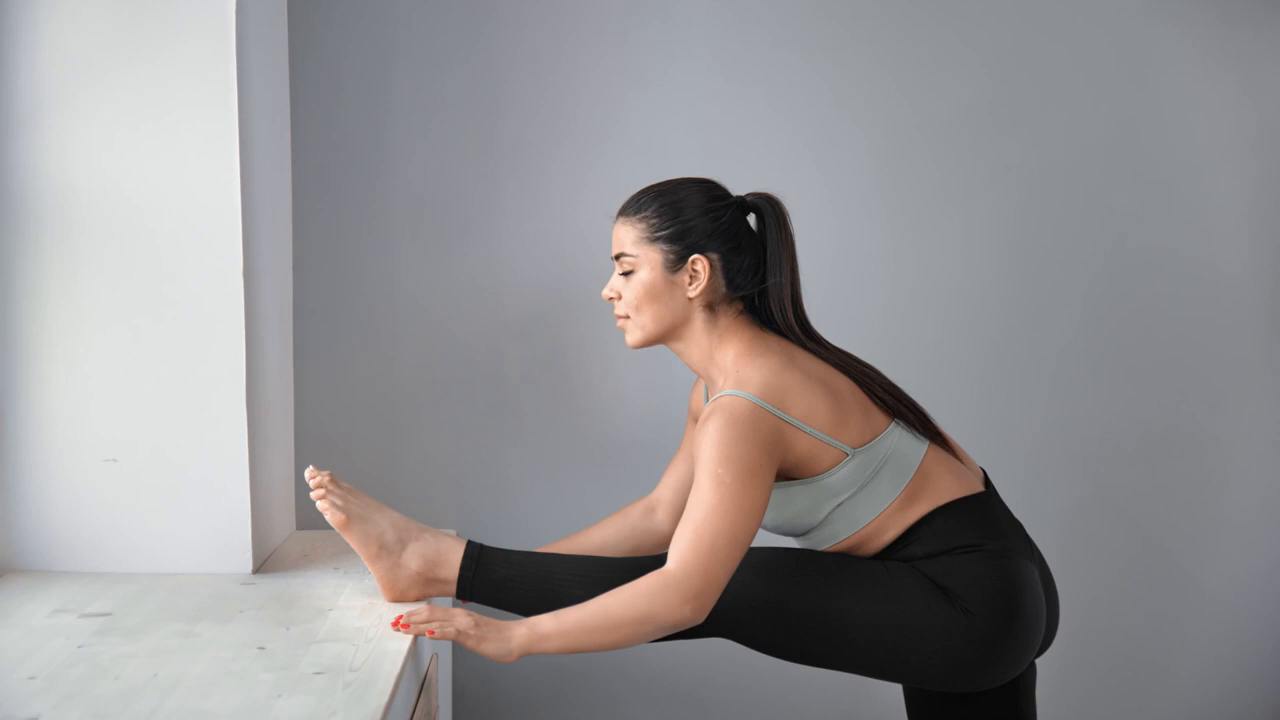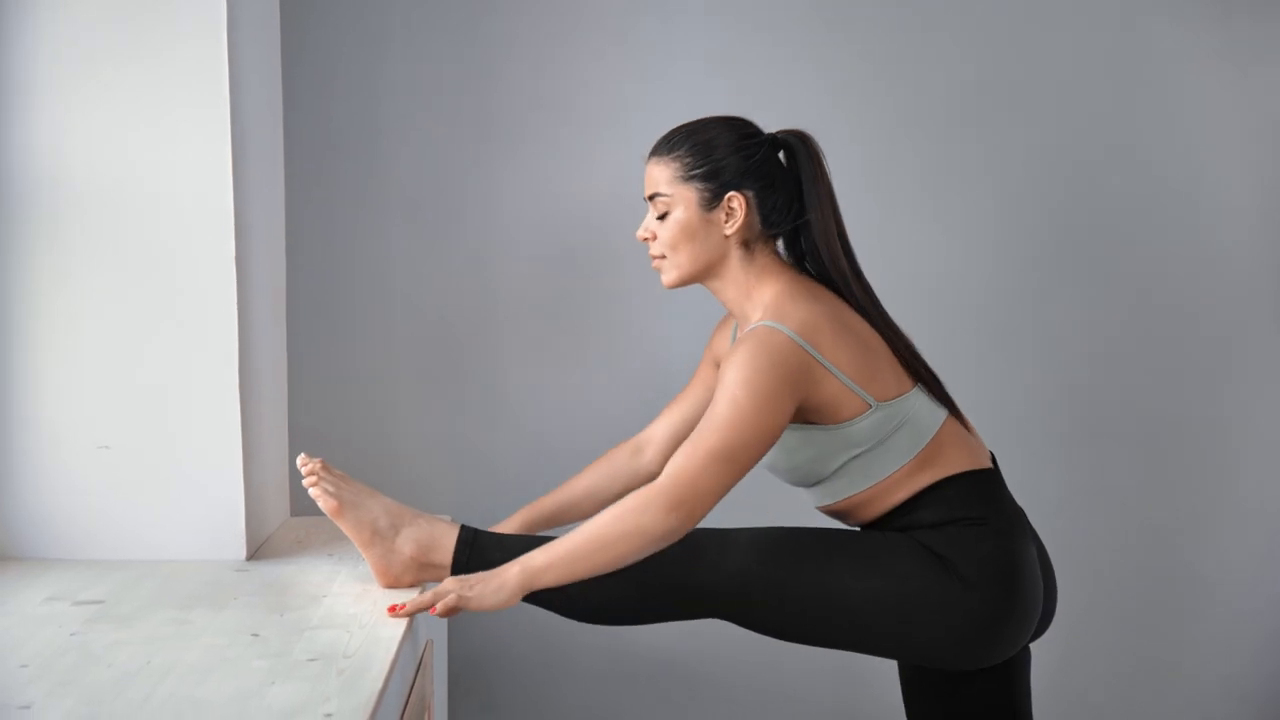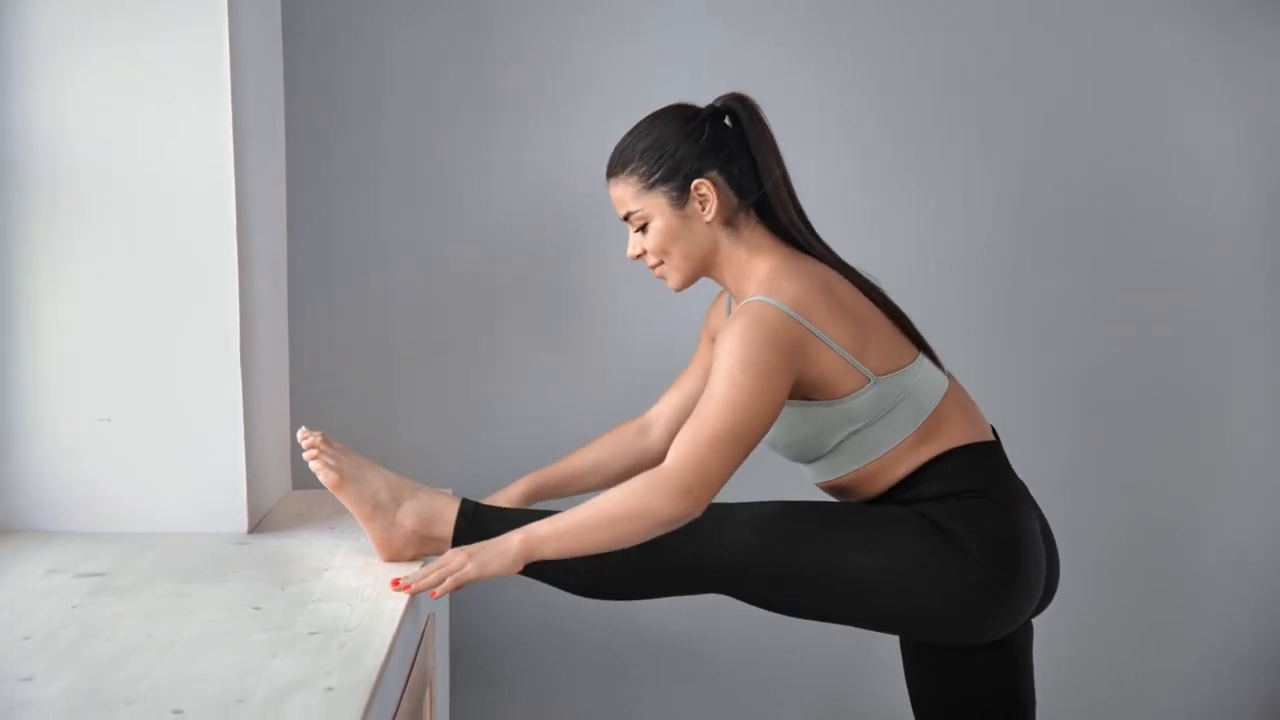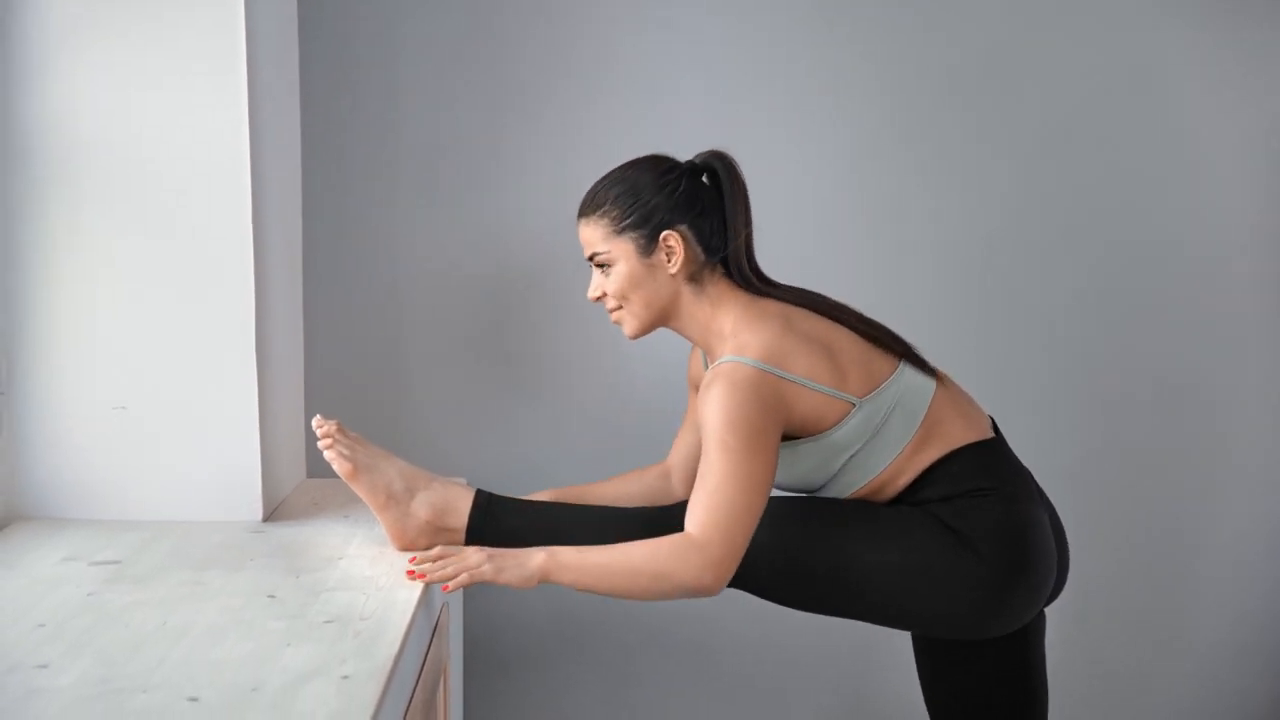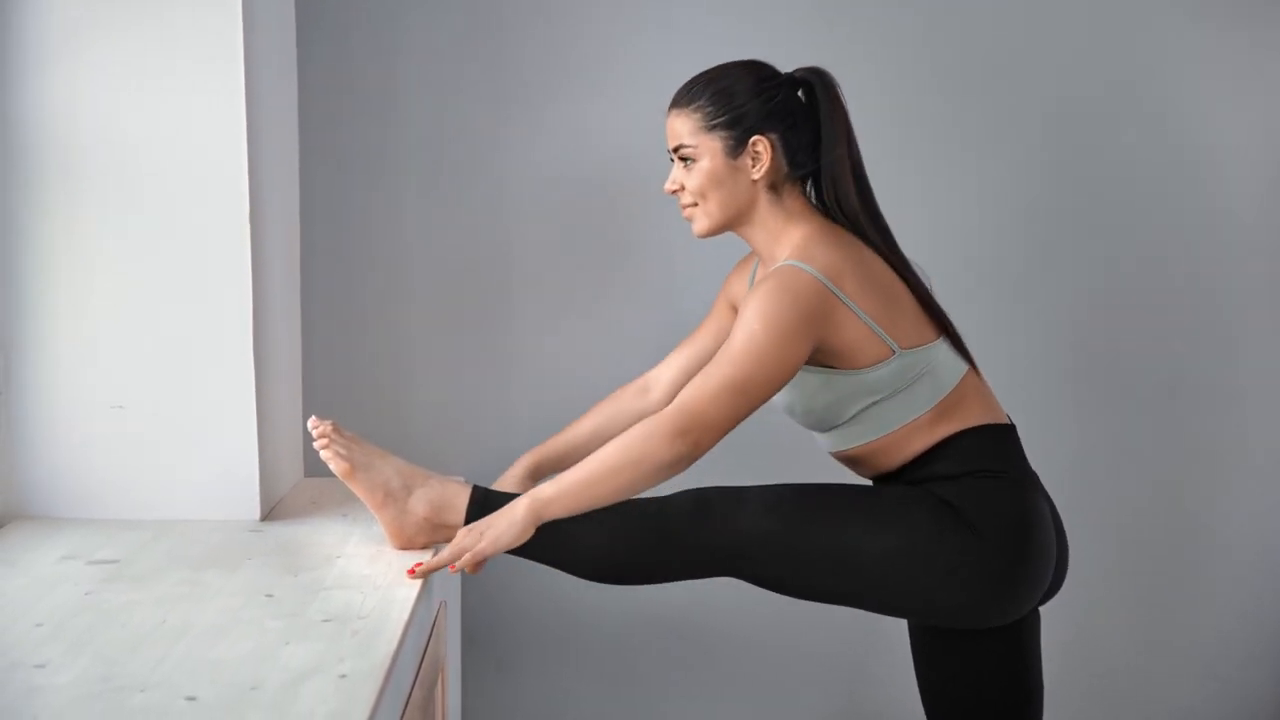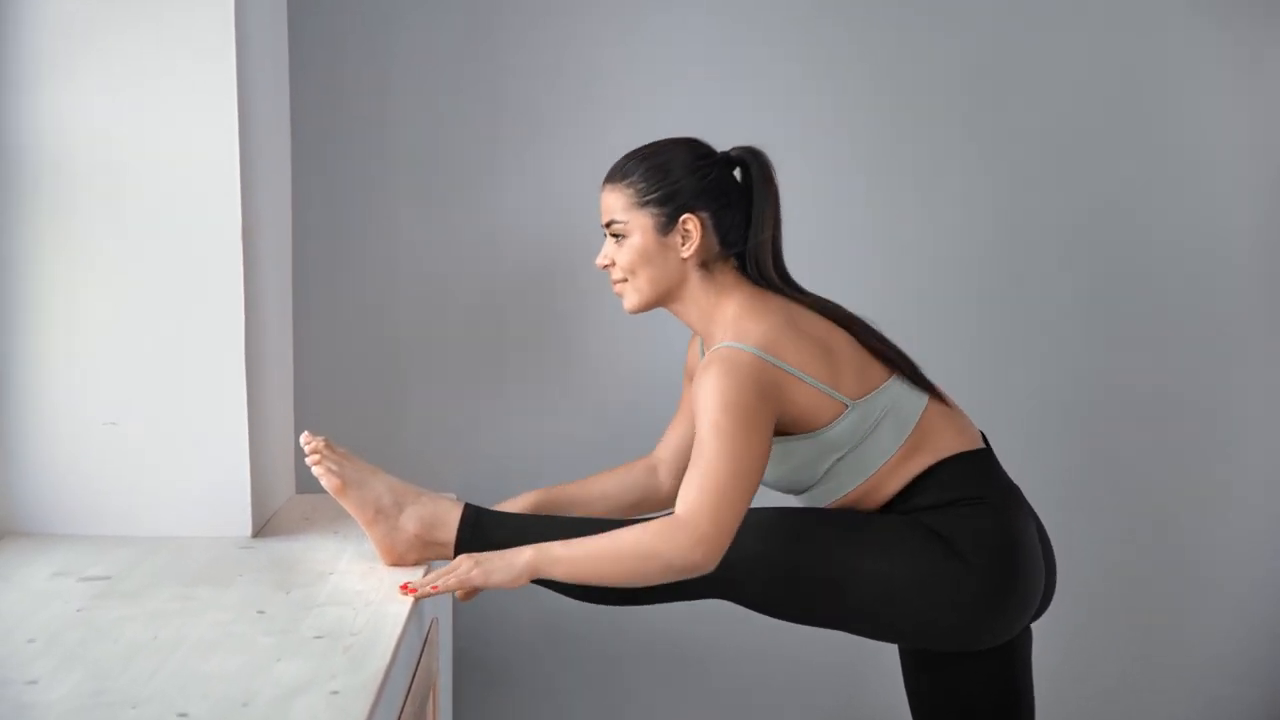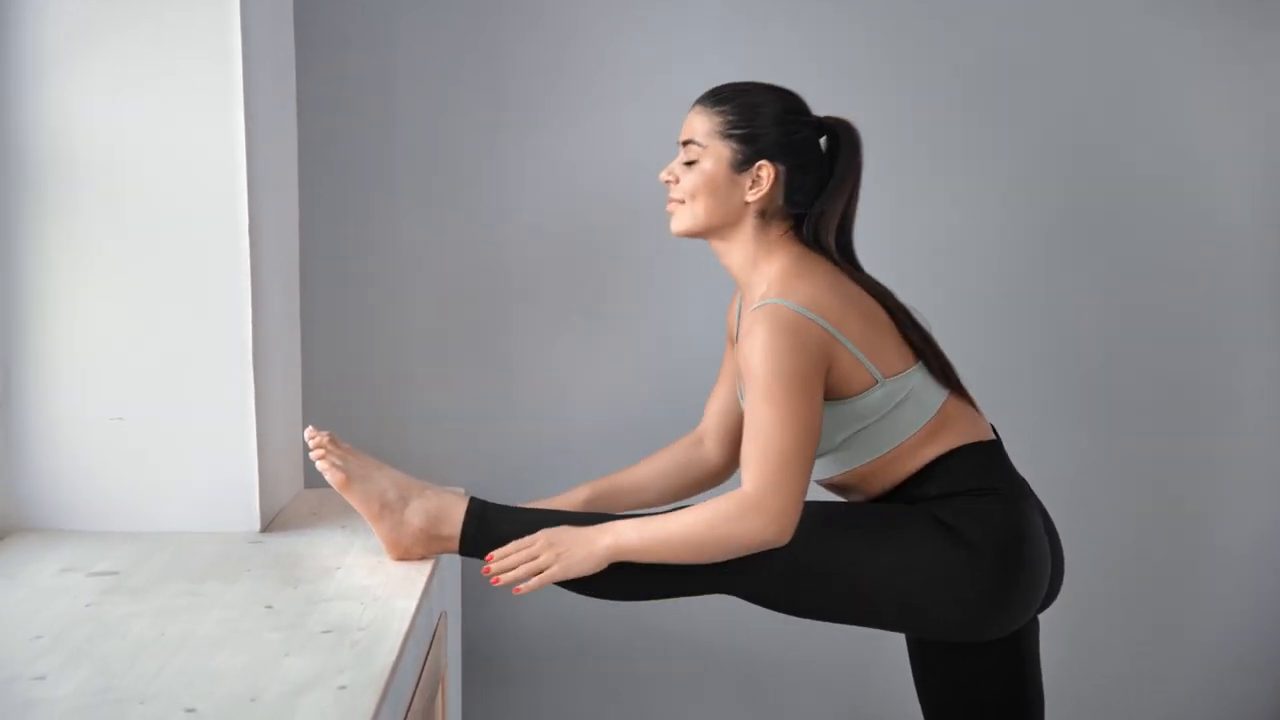
dt=0.7s
person 1, frame 1
left shoulder: (747, 403)
right shoulder: (734, 370)
left elbow: (683, 597)
right elbow: (661, 516)
left wrist: (516, 636)
right wrist: (522, 567)
left hip: (967, 601)
right hip: (982, 595)
person 1, frame 2
left shoulder: (775, 341)
right shoulder: (750, 325)
left elbow: (669, 507)
right elbow: (649, 455)
left wrist: (510, 577)
right wrist: (514, 530)
left hip: (964, 574)
right hip: (973, 572)
left knee: (709, 570)
left ankle: (433, 549)
person 1, frame 3
left shoulder: (770, 318)
right shoulder: (747, 299)
left elbow: (678, 494)
right elbow: (654, 435)
left wrist: (514, 545)
right wrist: (521, 493)
left hip: (965, 546)
right hip: (977, 548)
left knee: (708, 549)
person 1, frame 4
left shoulder: (745, 370)
right shoulder: (726, 336)
left elbow: (705, 563)
right elbow: (677, 481)
left wrist: (533, 559)
right wrist: (537, 507)
left hip: (976, 547)
right hip: (986, 540)
left knee: (718, 538)
person 1, frame 5
left shoulder: (799, 283)
right shoulder: (765, 270)
left elbow: (680, 435)
right elbow: (656, 392)
left wrist: (527, 512)
right wrist: (529, 468)
left hip: (976, 527)
right hip: (974, 529)
left knee: (720, 529)
left ankle: (445, 510)
person 1, frame 6
left shoulder: (741, 358)
right shoulder: (728, 331)
left elbow: (694, 542)
right elbow: (662, 475)
left wrist: (525, 559)
right wrist: (524, 511)
left hip: (964, 556)
right hip: (973, 556)
person 1, frame 7
left shoulder: (783, 315)
right shoulder: (762, 291)
left elbow: (764, 515)
right elbow: (712, 449)
left wrist: (602, 542)
right wrist: (578, 502)
left hip: (970, 548)
right hip: (979, 547)
left knee: (724, 551)
left ankle: (448, 521)
